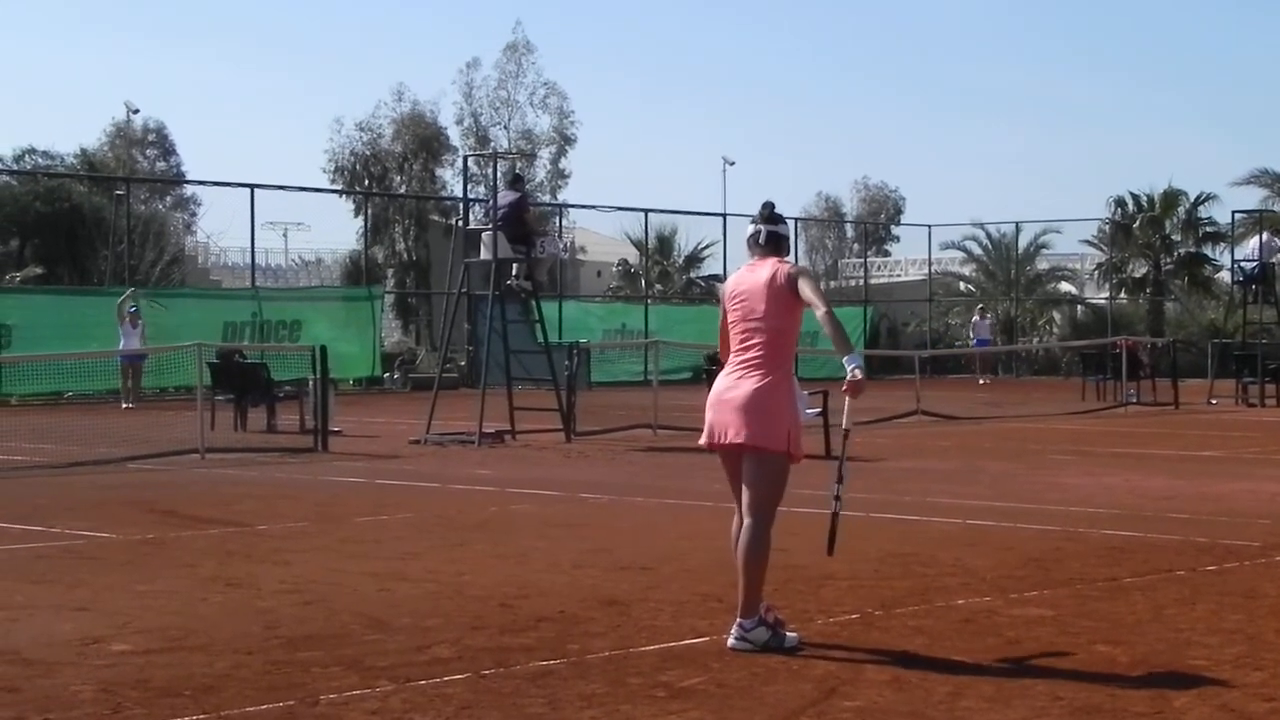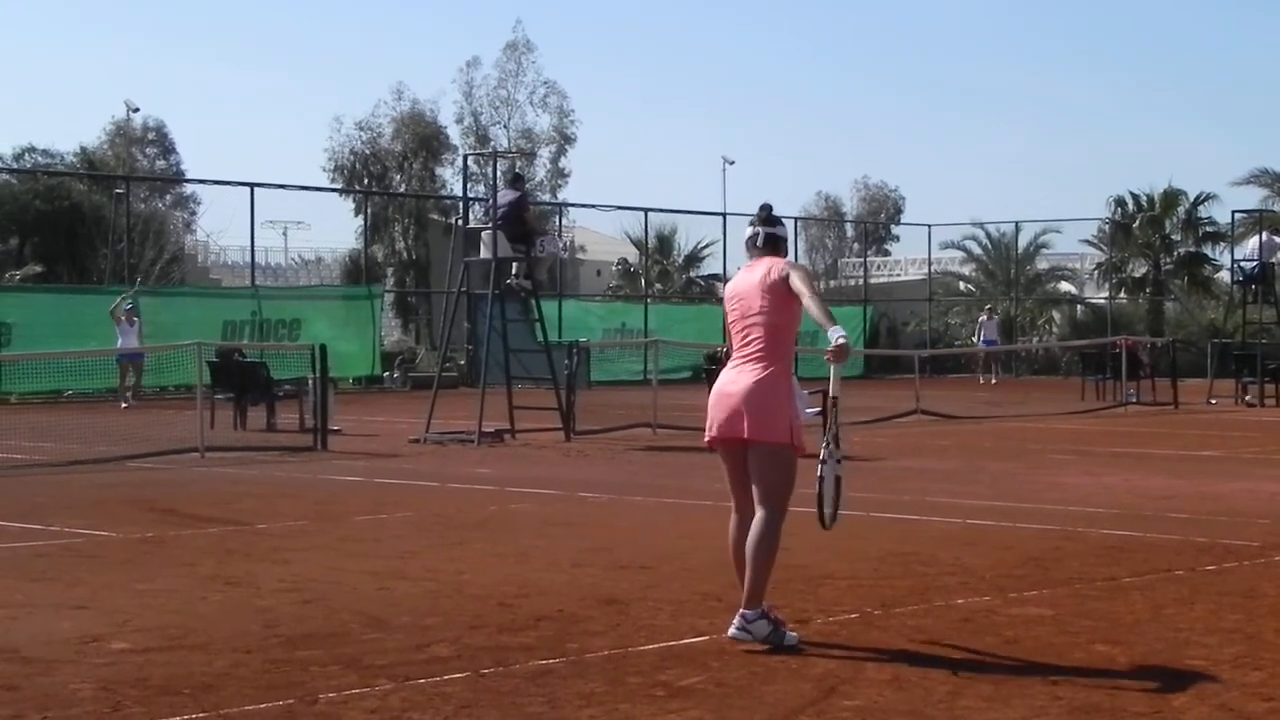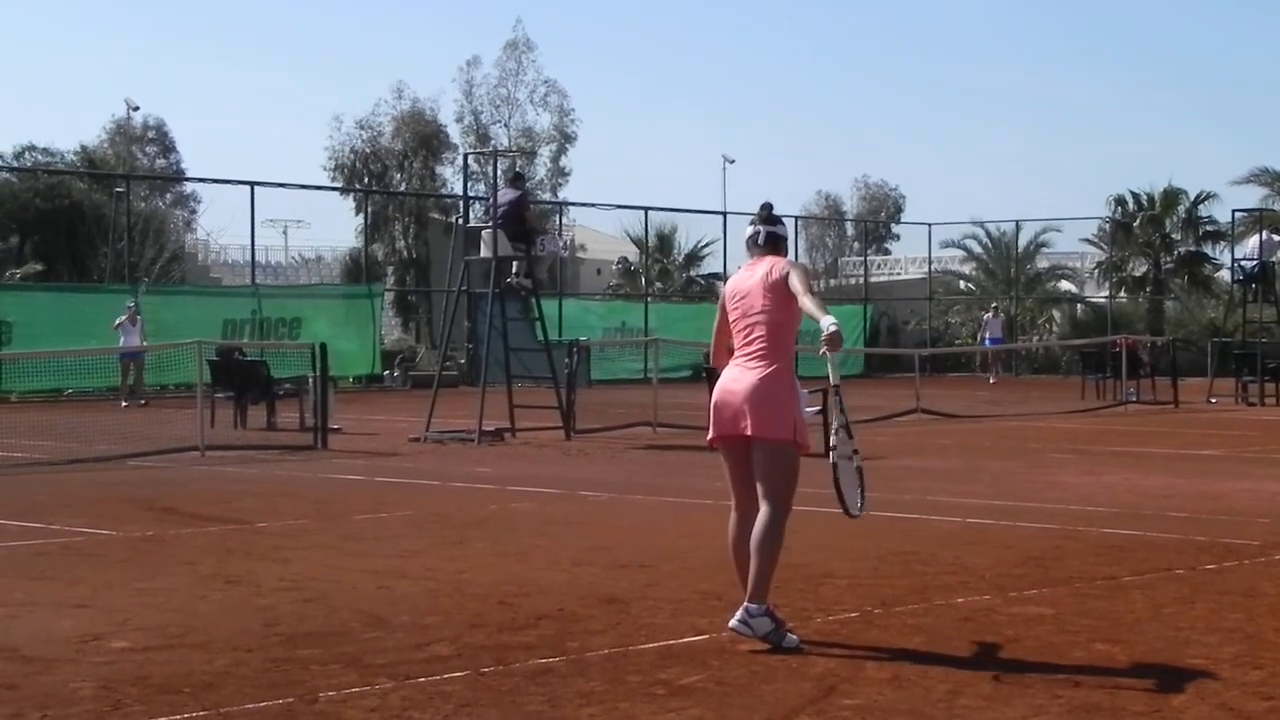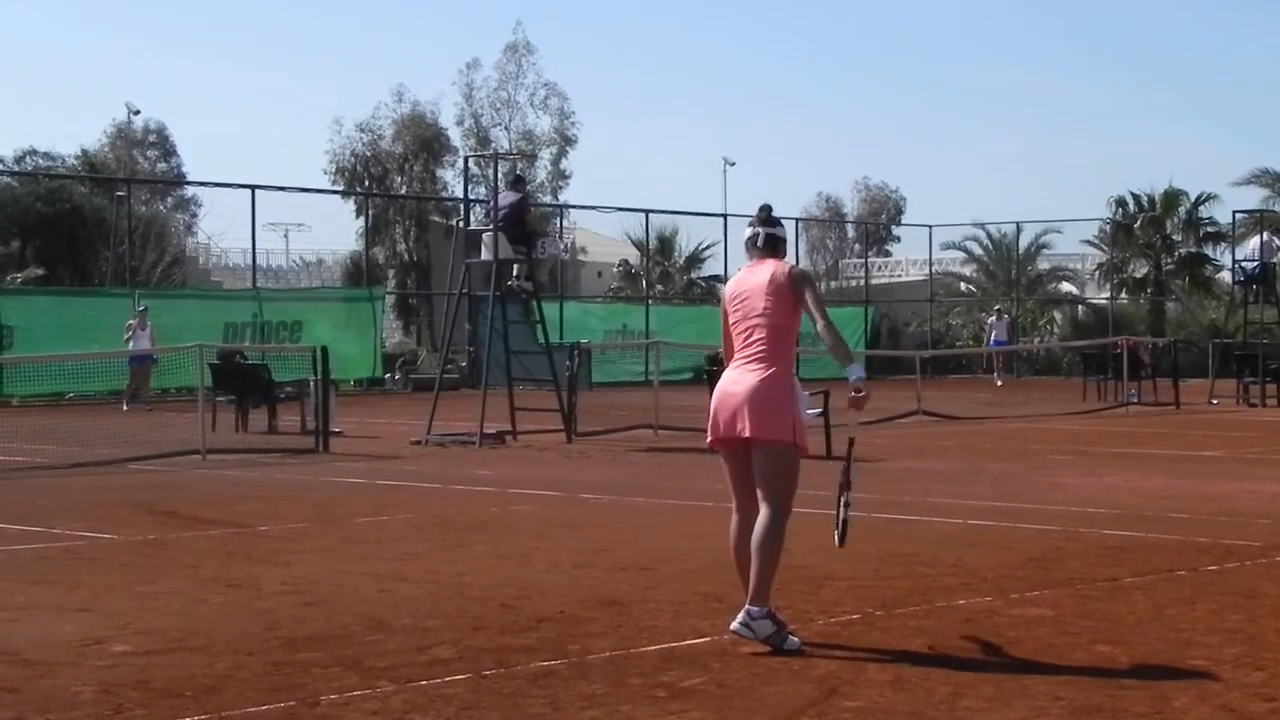
dt=0.3s
person 1, frame 1
left shoulder: (731, 284)
right shoulder: (793, 274)
right elbow: (824, 312)
right wrist: (853, 362)
left hip: (725, 395)
right hip: (765, 400)
left knee: (745, 512)
right knee: (759, 515)
left ankle: (753, 611)
right ankle: (747, 625)
person 1, frame 2
left shoulder: (732, 285)
right shoulder: (787, 270)
right elbow: (808, 296)
right wrist: (835, 332)
left hip: (726, 392)
right hip: (765, 394)
left knee: (744, 507)
right knee: (770, 508)
left ankle: (752, 608)
right ankle: (750, 614)
person 1, frame 3
left shoulder: (731, 284)
right shoulder: (787, 268)
right elbow: (804, 294)
right wrist: (828, 322)
left hip: (727, 391)
right hip: (769, 392)
left knee: (744, 506)
right knee: (774, 505)
left ankle: (753, 606)
right ankle: (754, 609)
person 1, frame 4
left shoulder: (731, 286)
right shoulder: (792, 276)
right elbow: (822, 323)
right wrist: (854, 371)
left hip: (727, 392)
right hip: (768, 394)
left knee: (746, 508)
right knee: (775, 507)
left ankle: (756, 608)
right ankle: (756, 612)
